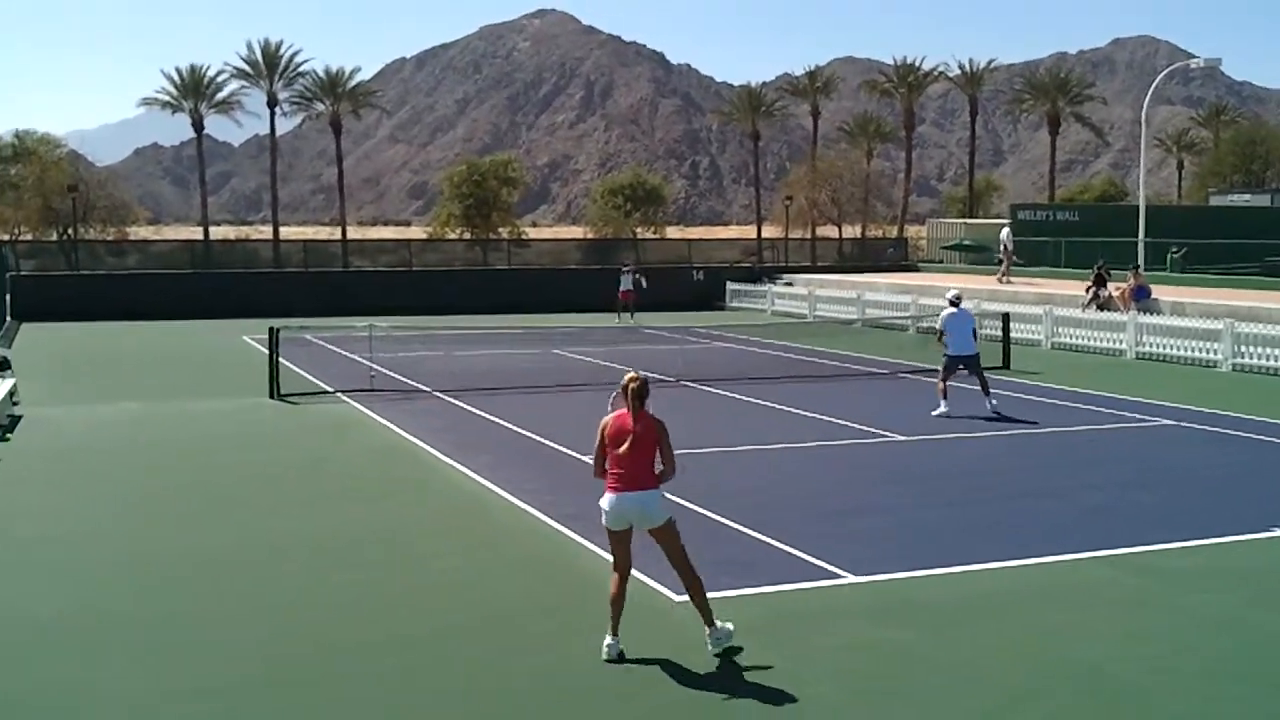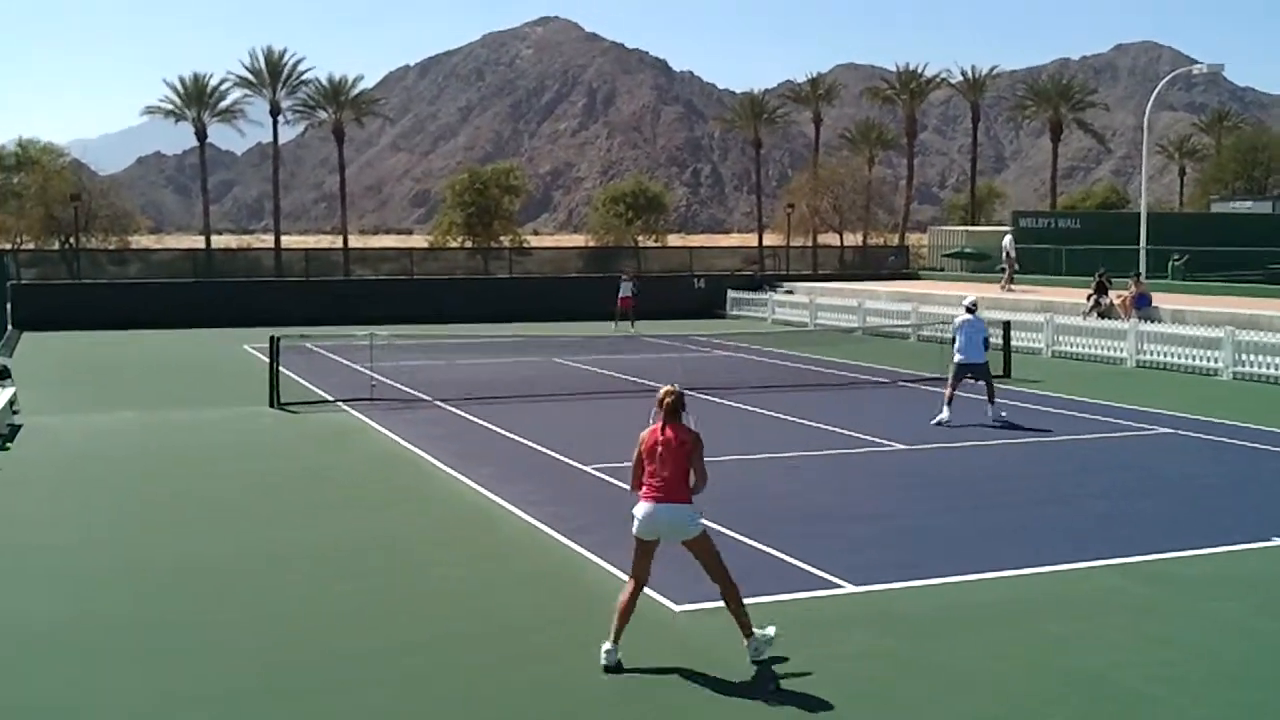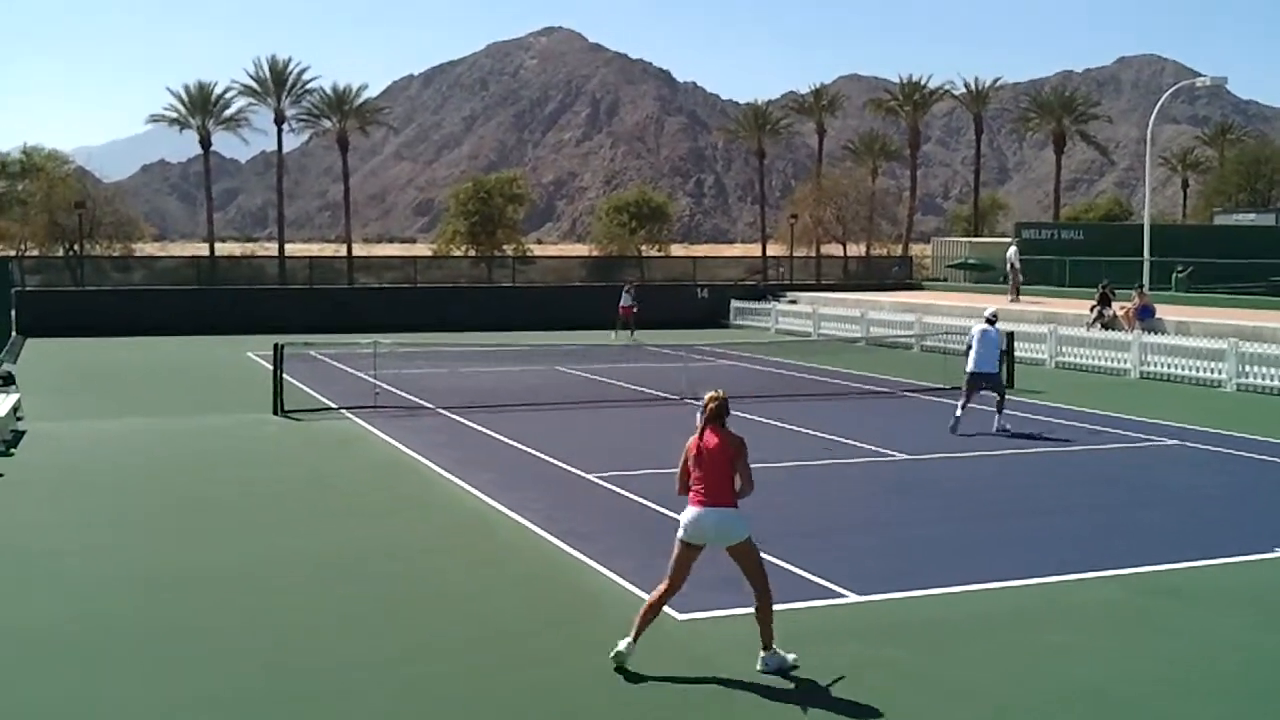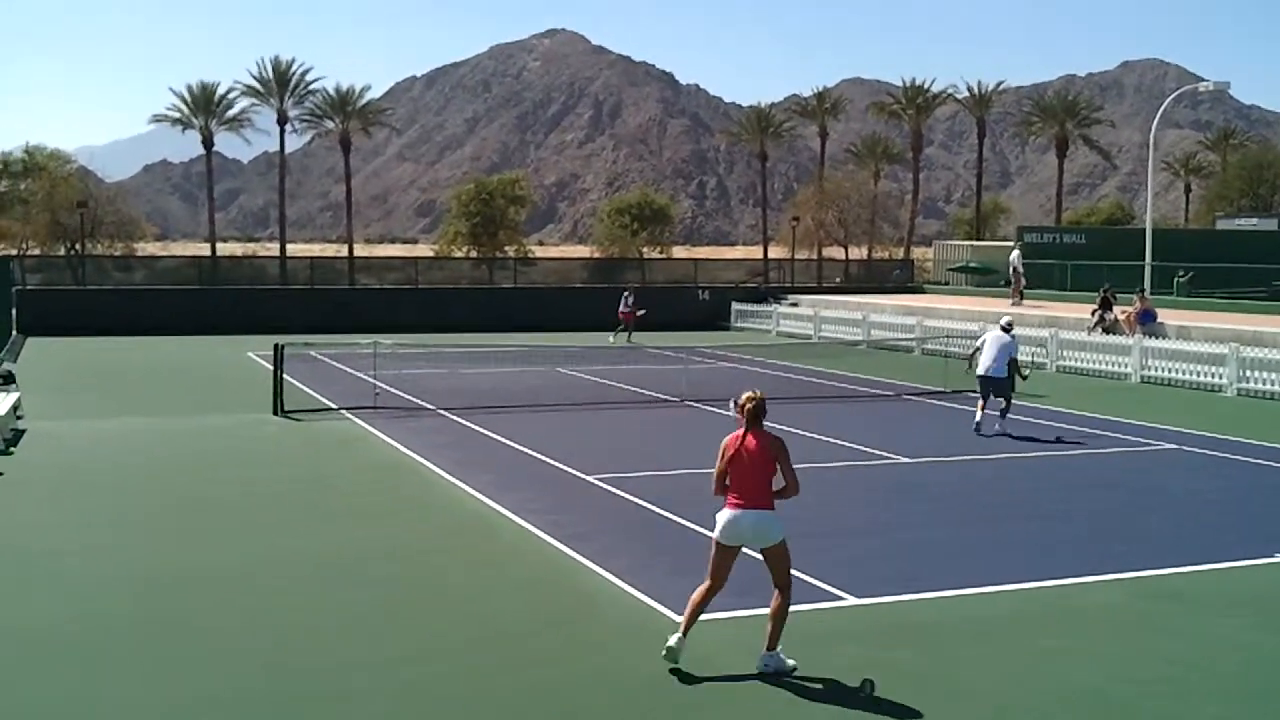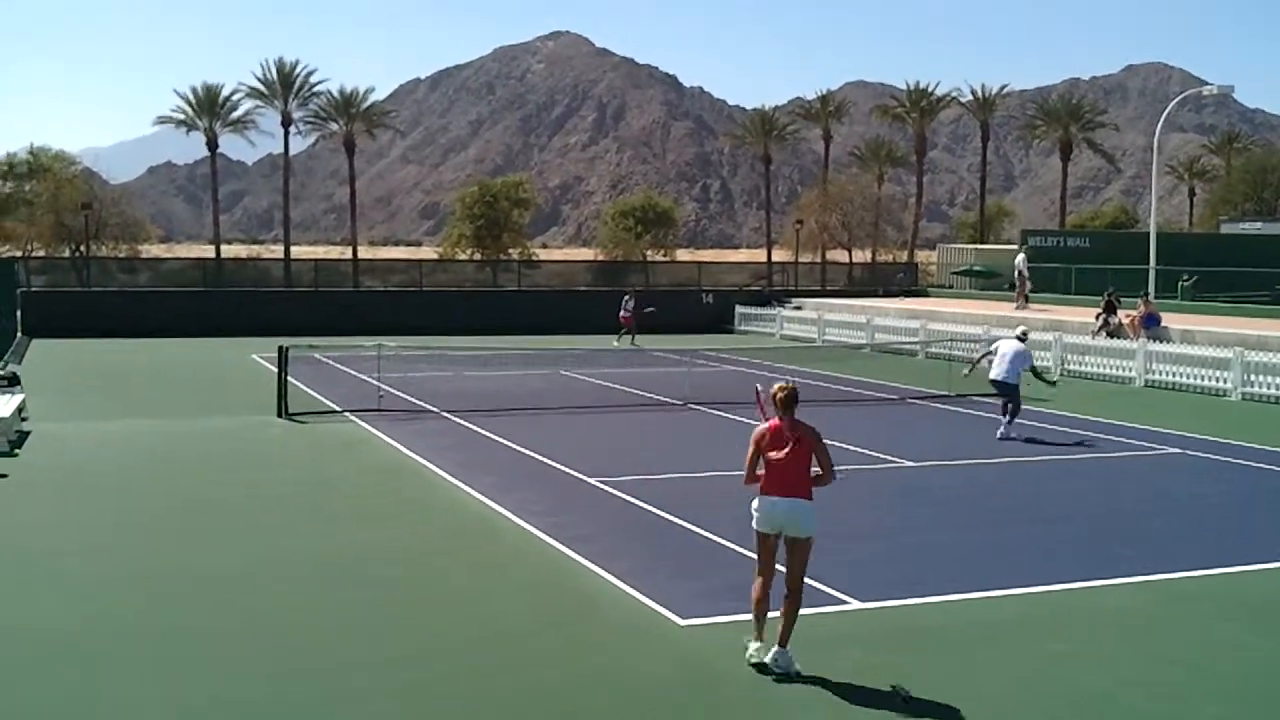
dt=0.1s
person 1, frame 1
left shoulder: (607, 422)
right shoulder: (656, 424)
left elbow: (598, 471)
right elbow: (669, 469)
left hip: (614, 501)
right hip: (648, 499)
left knee: (620, 572)
right knee: (684, 568)
left ankle: (612, 640)
right ankle: (713, 630)
person 1, frame 2
left shoulder: (645, 436)
right shoulder: (691, 437)
left elbow: (634, 485)
right elbow: (700, 480)
right wrist: (686, 492)
left hip: (647, 510)
right hip: (682, 514)
left knee: (636, 584)
right knee: (723, 578)
left ankle: (611, 647)
right ankle: (751, 639)
person 1, frame 3
left shoulder: (693, 442)
right shoulder: (735, 442)
left elbow: (682, 489)
right elbow: (747, 485)
right wrist: (733, 496)
left hip: (695, 515)
right hip: (727, 518)
left knee: (670, 586)
right knee: (760, 585)
left ankle: (628, 644)
right ankle: (768, 654)
person 1, frame 4
left shoulder: (729, 441)
right shoulder: (774, 443)
left elbow: (718, 488)
right elbow: (793, 488)
left hip: (732, 516)
right hip: (763, 519)
left knee: (712, 585)
right knee: (783, 587)
left ankle: (680, 636)
right ankle: (770, 655)
person 1, frame 5
left shoulder: (761, 432)
right shoulder: (810, 433)
left elbow: (748, 478)
right elbow: (828, 475)
right wrist: (803, 482)
left hip: (768, 505)
right hip: (801, 508)
left knee: (764, 578)
right knee: (794, 585)
left ankle: (757, 643)
right ankle: (780, 652)
